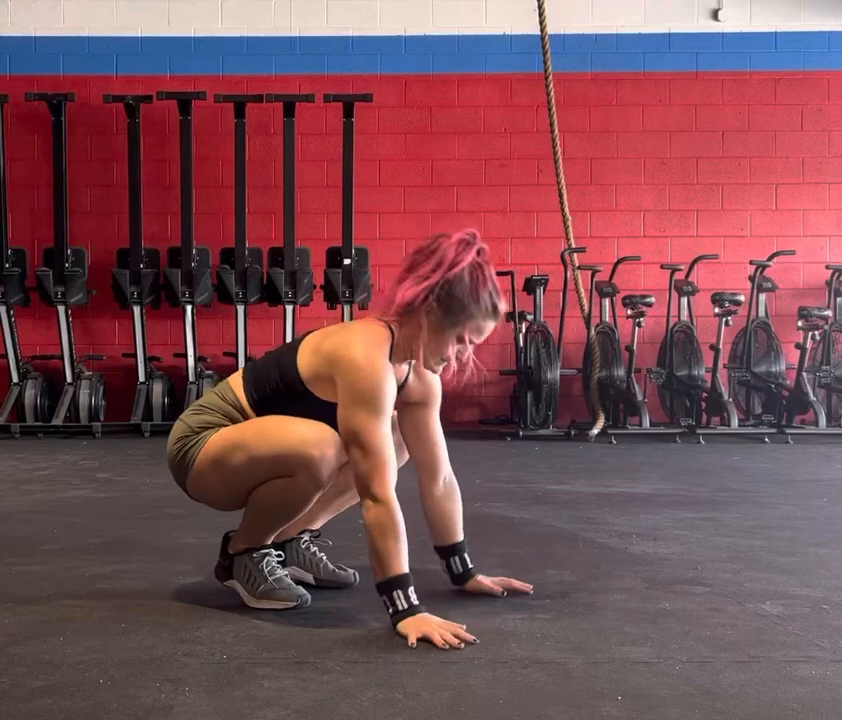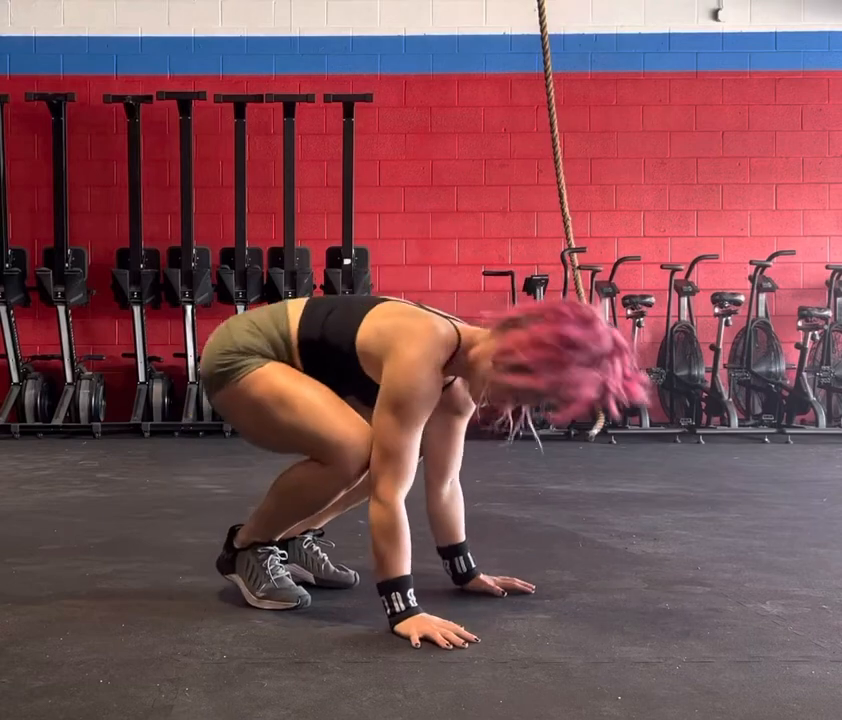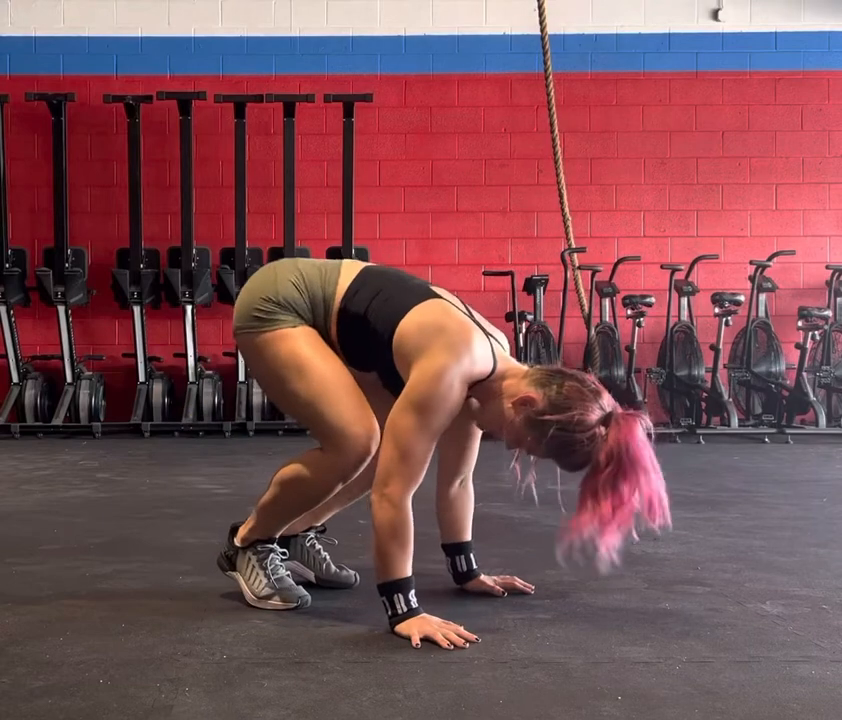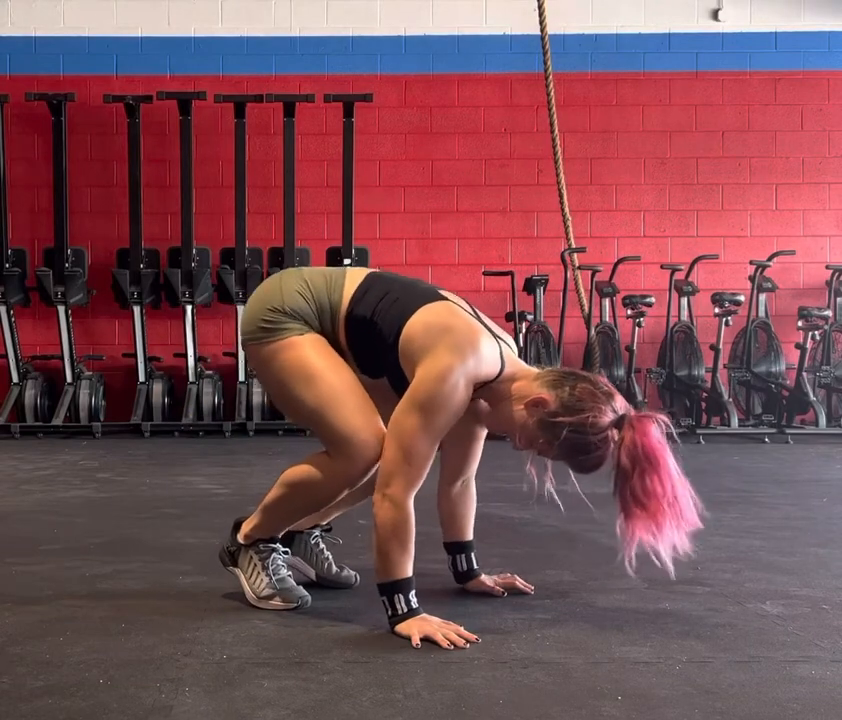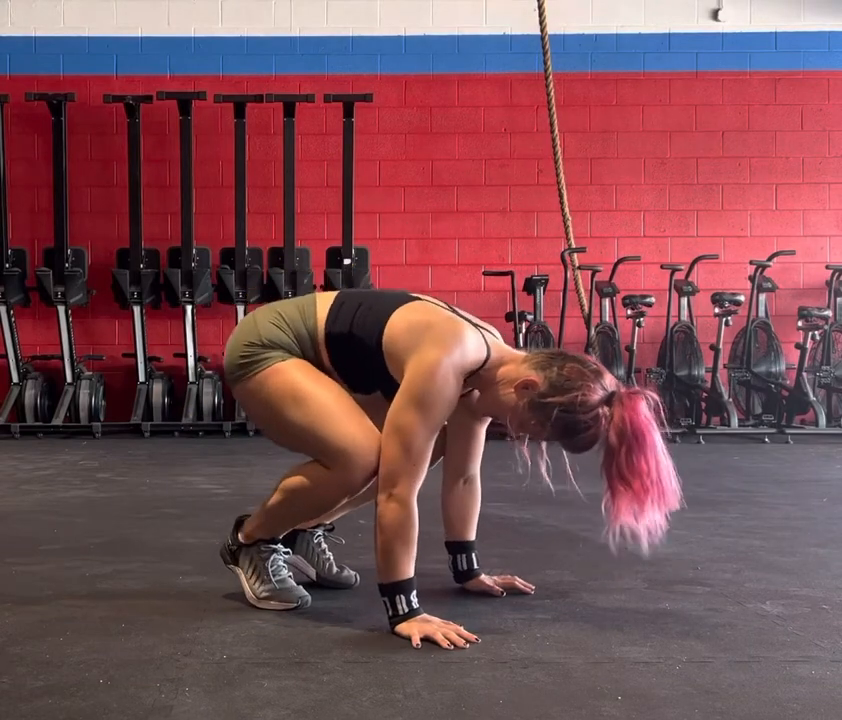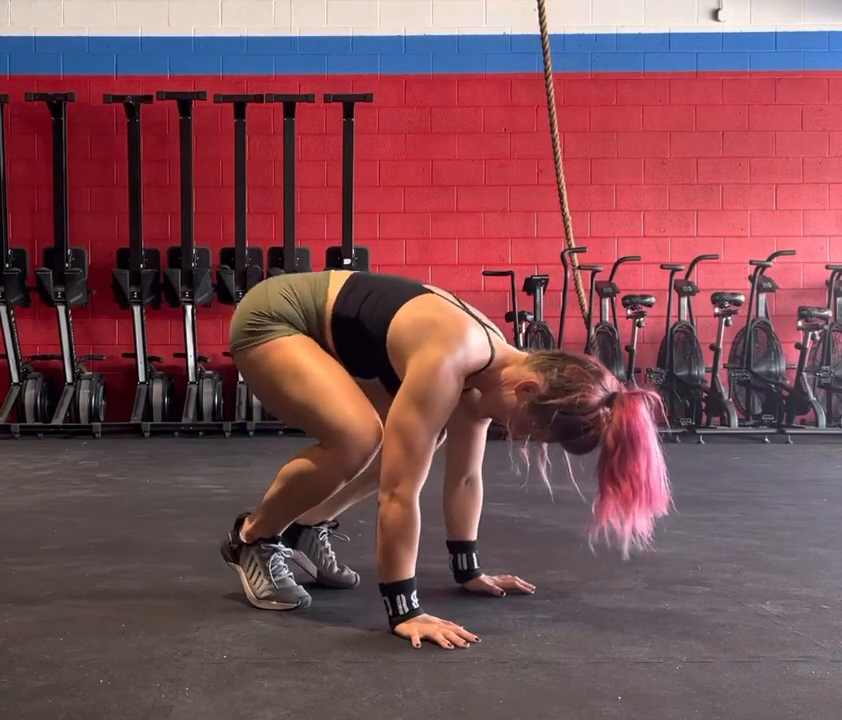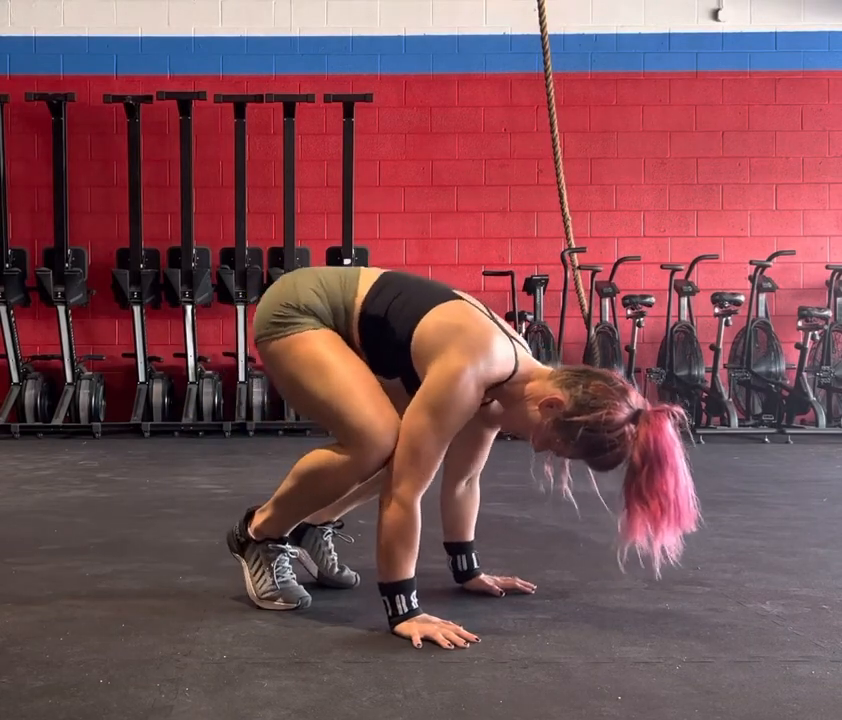
dt=0.5s
person 1, frame 1
left shoulder: (418, 371)
right shoulder: (366, 360)
left elbow: (438, 477)
right elbow: (378, 493)
left wrist: (464, 571)
right wrist: (405, 608)
left hip: (249, 439)
right hip: (201, 444)
left knee: (389, 447)
right knee: (318, 449)
left ankle: (289, 540)
right ankle: (242, 553)
person 1, frame 2
left shoulder: (467, 366)
right shoulder: (422, 360)
left elbow: (442, 480)
right elbow: (387, 494)
left wrist: (465, 572)
right wrist: (404, 610)
left hip: (292, 359)
right hip: (241, 353)
left knee: (394, 450)
right knee: (353, 451)
left ankle: (293, 537)
right ankle: (247, 549)
person 1, frame 3
left shoulder: (492, 370)
right shoulder: (452, 370)
left elbow: (455, 478)
right elbow: (392, 491)
left wrist: (466, 572)
right wrist: (404, 611)
left hip: (325, 313)
right hip: (278, 303)
left knee: (401, 449)
right knee: (355, 444)
left ankle: (293, 536)
right ankle: (247, 543)
person 1, frame 4
left shoulder: (499, 374)
right shoulder: (456, 371)
left elbow: (457, 478)
right elbow: (395, 490)
left wrist: (468, 571)
right wrist: (405, 611)
left hip: (332, 320)
right hip: (285, 310)
left knee: (401, 451)
right knee: (364, 451)
left ankle: (300, 533)
right ankle: (252, 539)
person 1, frame 5
left shoulder: (490, 364)
right shoulder: (446, 363)
left elbow: (463, 475)
right elbow: (397, 491)
left wrist: (468, 570)
right wrist: (405, 611)
left hip: (319, 352)
right hip: (266, 345)
left knee: (426, 445)
right knee: (362, 457)
left ankle: (303, 533)
right ankle: (252, 541)
person 1, frame 6
left shoulder: (490, 364)
right shoulder: (447, 362)
left elbow: (465, 475)
right elbow: (400, 490)
left wrist: (468, 569)
right wrist: (404, 610)
left hip: (323, 329)
right hip: (273, 318)
left knee: (421, 436)
right knee: (357, 440)
left ankle: (306, 527)
right ankle: (252, 538)
person 1, frame 7
left shoulder: (511, 379)
right shoulder: (471, 370)
left elbow: (461, 476)
right elbow: (404, 489)
left wrist: (467, 570)
right wrist: (404, 610)
left hip: (350, 322)
right hip: (299, 309)
left knee: (424, 443)
right knee: (377, 443)
left ankle: (311, 527)
right ankle: (258, 535)
